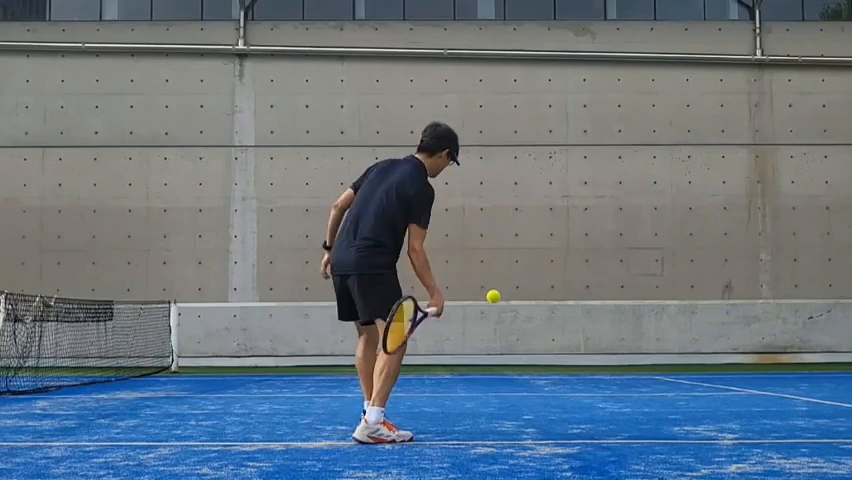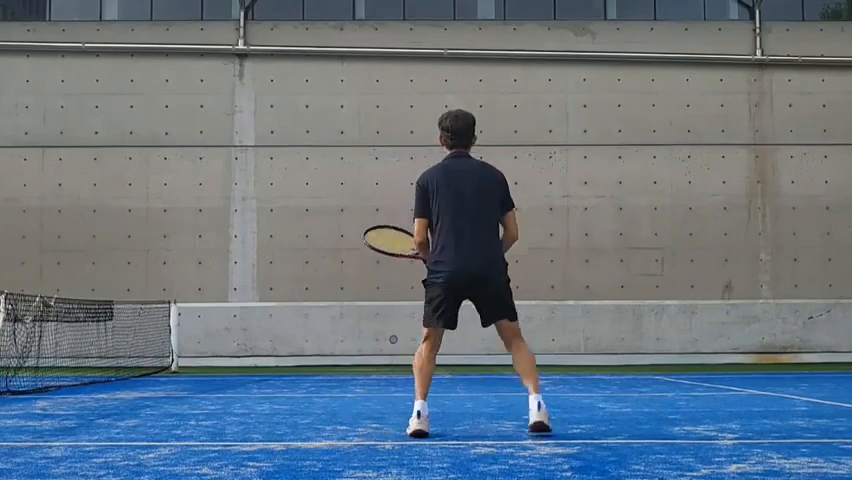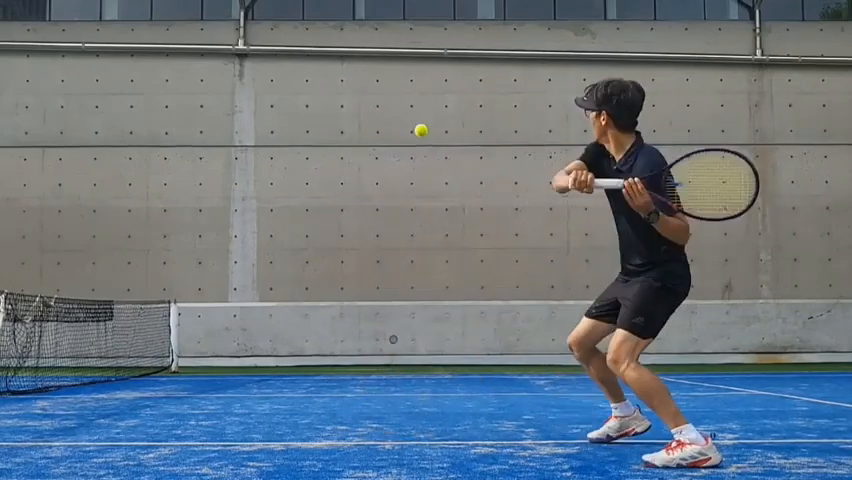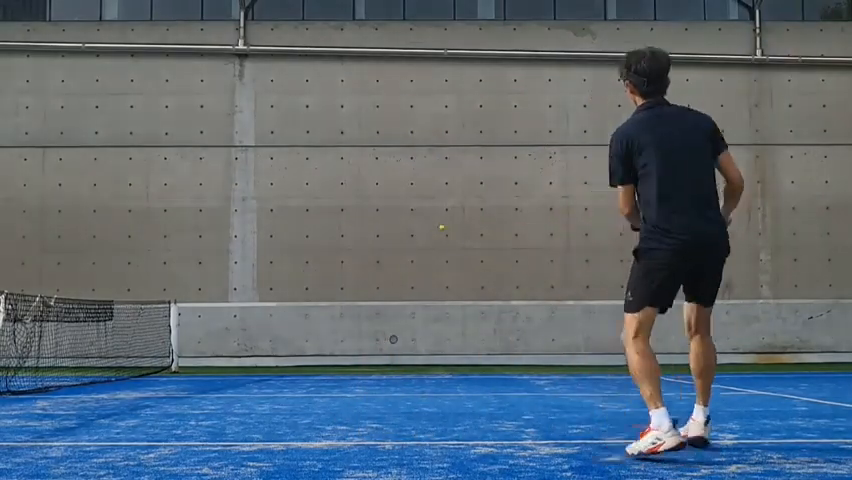
dt=1s
person 1, frame 1
left shoulder: (384, 167)
right shoulder: (422, 188)
left elbow: (338, 206)
right elbow: (416, 250)
left wrist: (330, 249)
right wrist: (434, 291)
left hip: (343, 263)
right hip: (371, 266)
left knee: (368, 336)
left ankle: (370, 412)
right ankle: (373, 422)
person 1, frame 2
left shoulder: (429, 178)
right shoulder: (494, 175)
left elbow: (420, 239)
right elbow: (512, 233)
left wrist: (430, 260)
left hip: (446, 272)
right hip: (490, 271)
left knee: (429, 343)
right knee: (514, 342)
left ankle: (420, 414)
right ankle: (536, 405)
person 1, frame 3
left shoulder: (651, 164)
right shoulder: (602, 152)
left elbow: (683, 235)
right elbow: (561, 178)
left wrist: (649, 210)
right wrist: (574, 179)
left hip: (661, 278)
right hip: (632, 275)
left knee: (620, 358)
right knee: (579, 342)
left ankle: (695, 443)
right ankle: (626, 416)
person 1, frame 4
left shoulder: (625, 135)
right shoulder: (700, 121)
left elbow: (627, 207)
right elbow: (735, 180)
right wrist: (727, 213)
left hip: (662, 244)
right hip: (710, 240)
left knee: (635, 335)
right knee: (699, 330)
left ankle: (661, 428)
right ankle: (699, 419)
